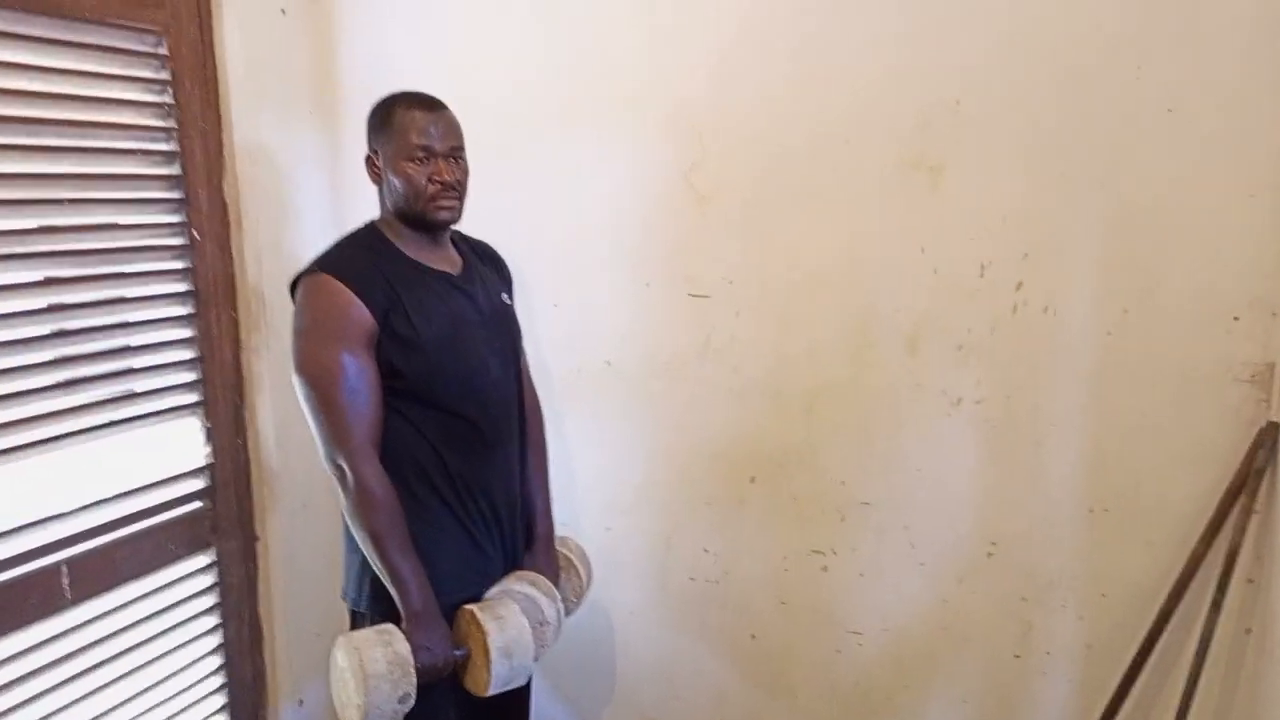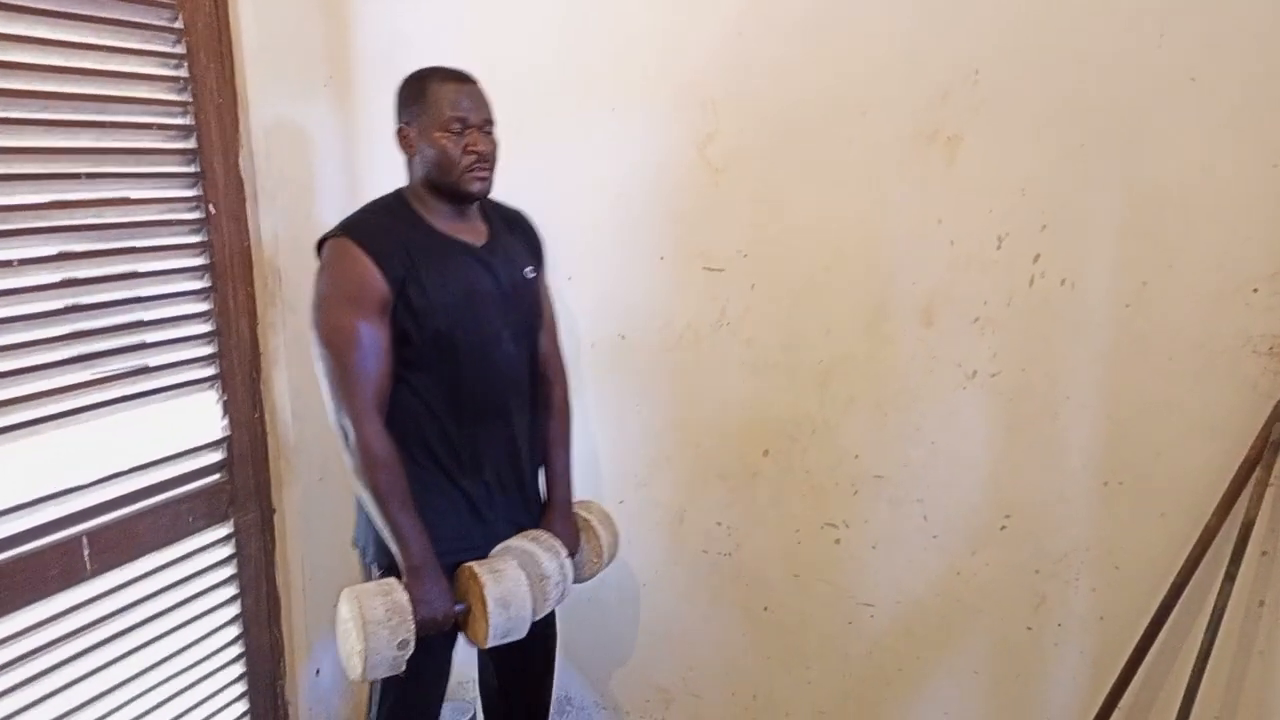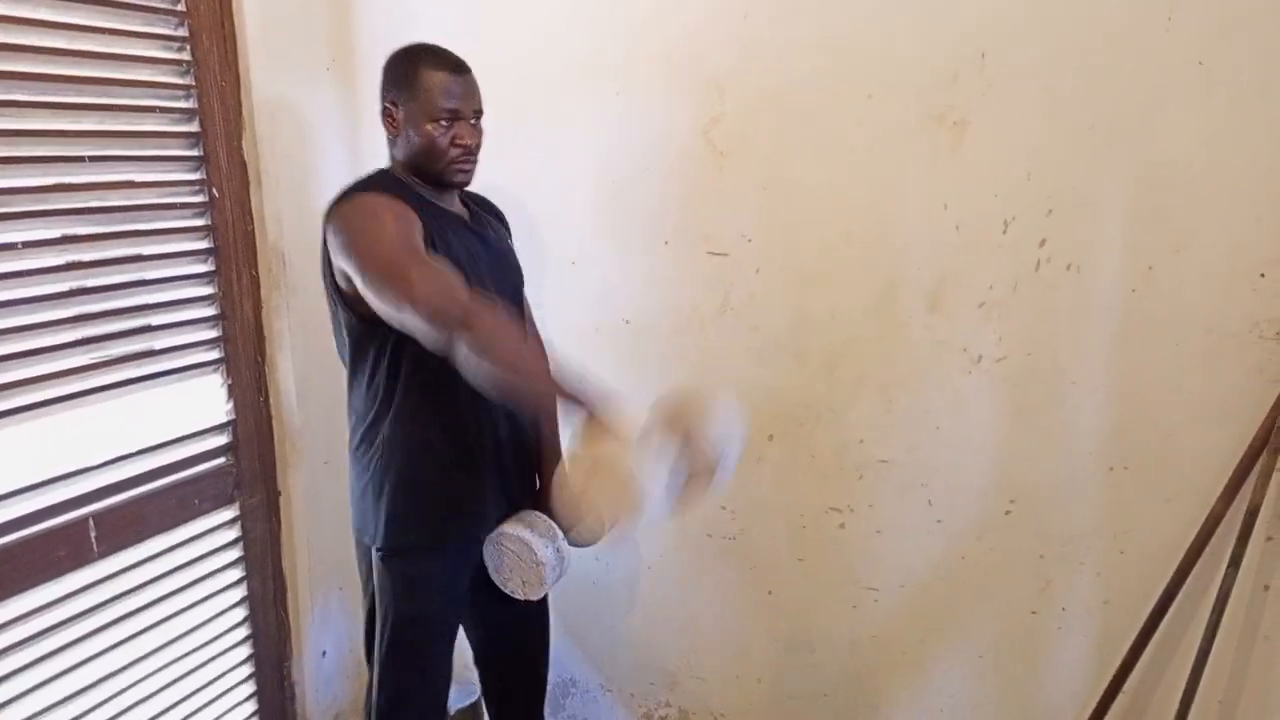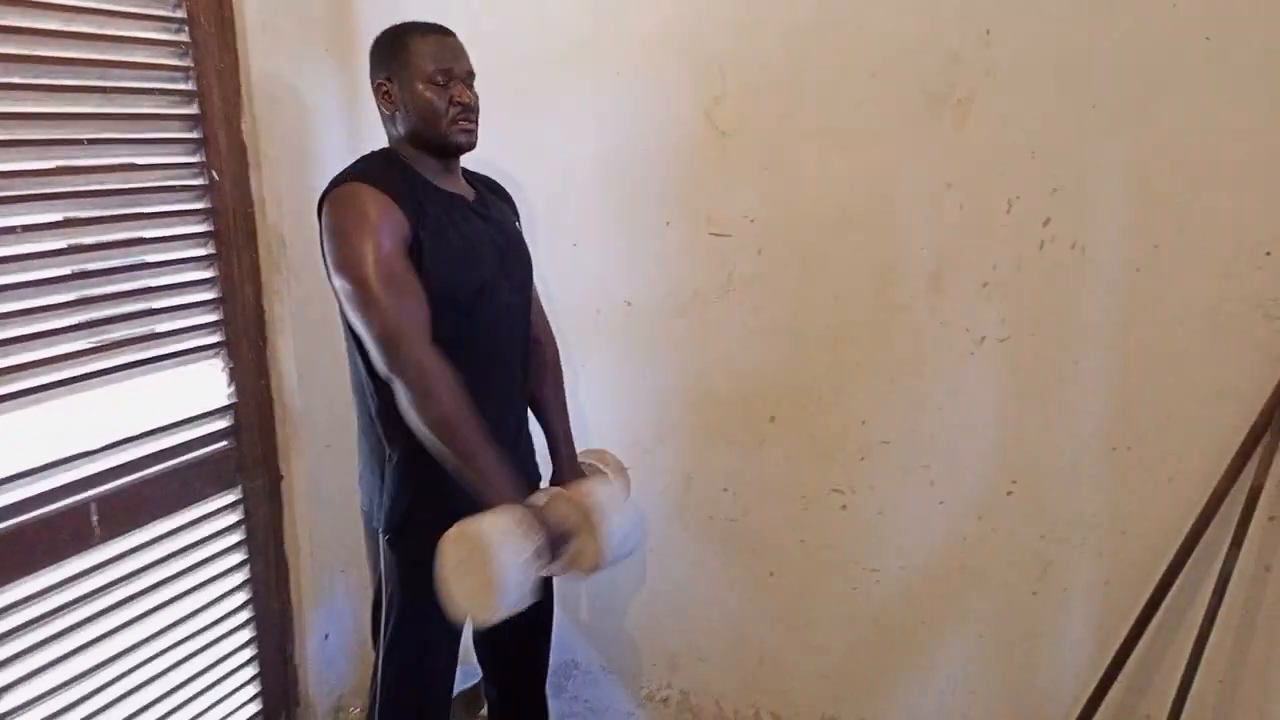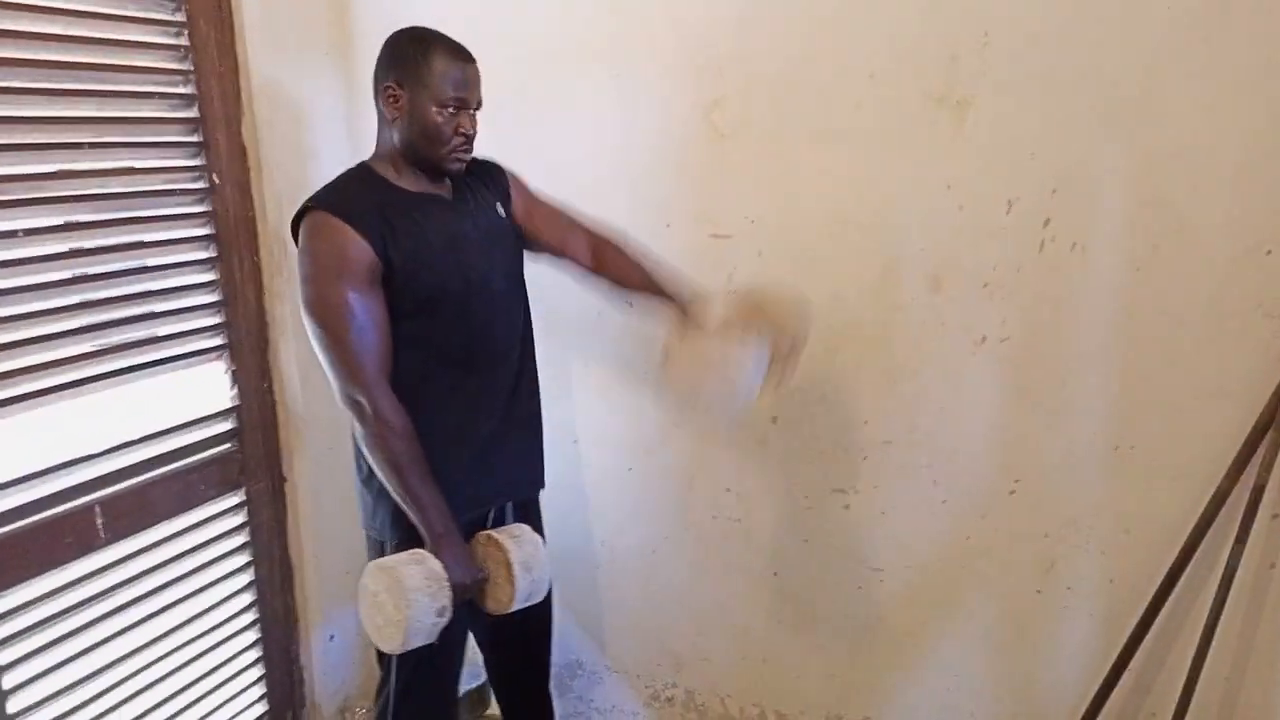
dt=1s
person 1, frame 1
left shoulder: (488, 266)
right shoulder: (339, 290)
right elbow: (355, 464)
left wrist: (542, 540)
right wrist: (417, 608)
left hip: (505, 567)
right hip: (411, 583)
person 1, frame 2
left shoulder: (518, 234)
right shoulder: (362, 254)
right elbow: (361, 424)
left wrist: (559, 504)
right wrist: (418, 563)
left hip: (516, 518)
right hip: (419, 529)
person 1, frame 3
left shoulder: (483, 218)
right shoulder: (366, 218)
left elbow: (522, 342)
right elbow: (464, 327)
left wrist: (553, 474)
right wrist: (594, 408)
left hip: (503, 493)
right hip: (413, 508)
person 1, frame 4
left shoulder: (493, 197)
right shoulder: (364, 201)
right elbow: (411, 363)
left wrist: (564, 459)
right wrist: (506, 502)
left hip: (507, 477)
right hip: (424, 494)
left knee: (522, 655)
person 1, frame 5
left shoulder: (492, 187)
right shoulder: (338, 227)
left elbow: (586, 245)
right elbow: (368, 399)
left wrist: (679, 302)
right wrist: (441, 536)
left hip: (510, 482)
right hip: (419, 503)
left knee: (524, 653)
